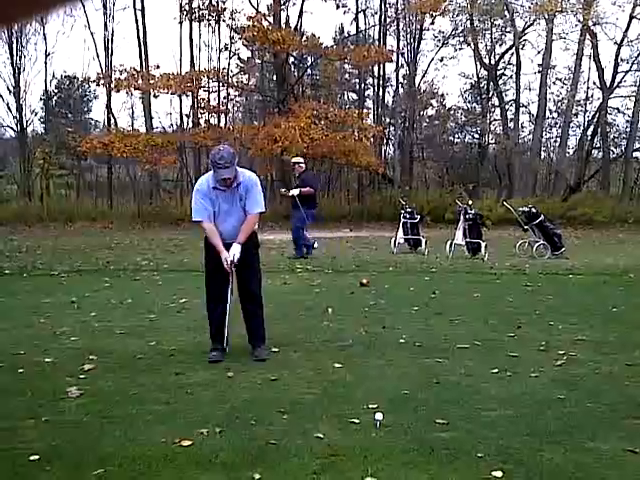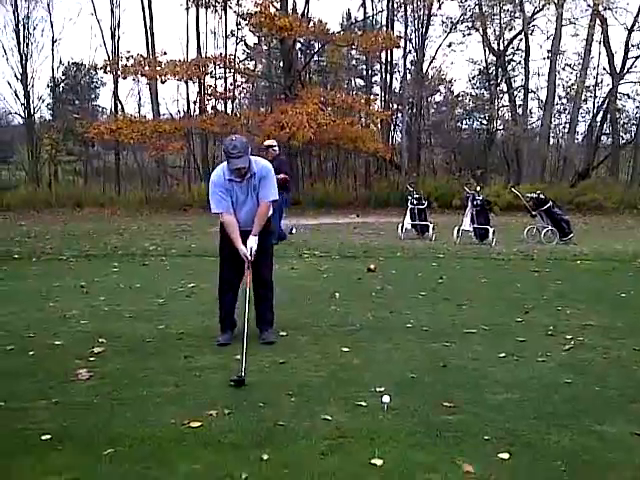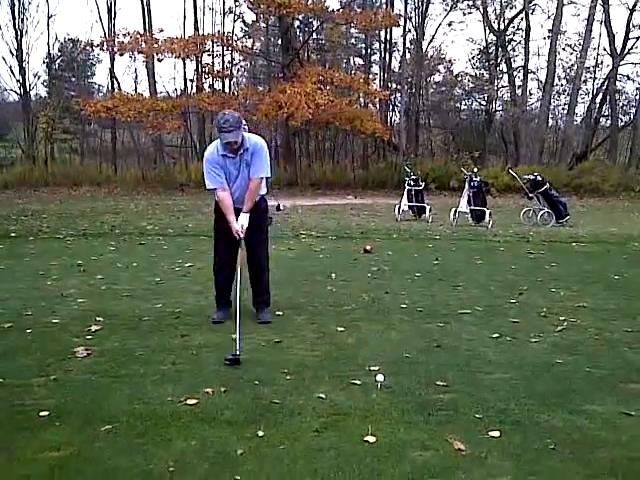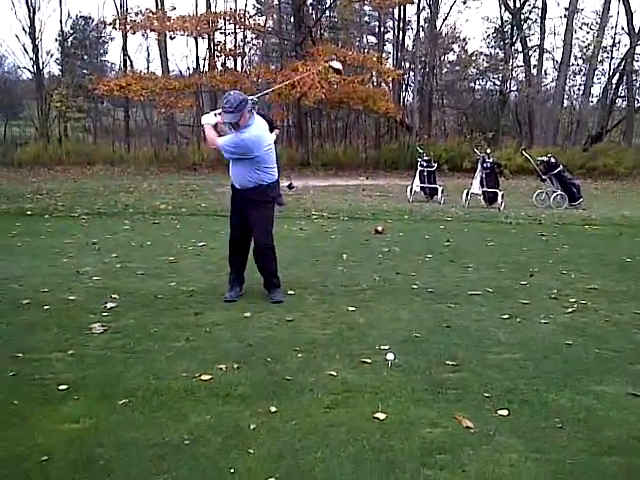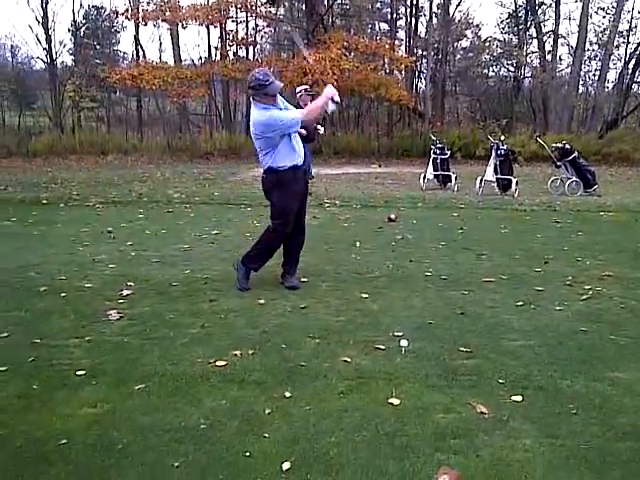
dt=0.7s
person 1, frame 1
left shoulder: (250, 180)
right shoulder: (202, 186)
left elbow: (253, 216)
right elbow: (206, 222)
left wrist: (237, 245)
right wrist: (222, 251)
left hip: (246, 242)
right hip: (216, 245)
left knee: (252, 293)
right knee: (216, 296)
left ankle: (258, 342)
right ankle: (218, 344)
person 1, frame 2
left shoulder: (264, 168)
right shoulder: (218, 177)
left elbow: (265, 204)
right elbow: (226, 215)
left wrist: (254, 236)
right wrist: (239, 245)
left hip: (261, 229)
right hip: (231, 231)
left knee: (263, 279)
right knee: (228, 280)
left ankle: (266, 326)
right ankle: (227, 327)
person 1, frame 3
left shoulder: (258, 145)
right shoulder: (211, 153)
left elbow: (255, 183)
right elbow: (222, 191)
left wrist: (245, 214)
right wrist: (232, 221)
left hip: (255, 208)
right hip: (226, 210)
left knee: (259, 259)
right knee: (222, 260)
left ankle: (262, 305)
right ankle: (222, 305)
person 1, frame 4
left shoulder: (250, 137)
right shoulder: (244, 123)
left elbow: (215, 144)
right elbow: (227, 140)
left wrist: (208, 125)
right wrist: (219, 123)
left hip: (262, 194)
right hip: (240, 190)
left knee: (263, 242)
right knee: (237, 239)
left ankle: (273, 285)
right ankle: (236, 283)
person 1, frame 5
left shoulder: (275, 102)
right shoulder: (263, 118)
left elbow: (299, 115)
right elbow: (304, 118)
left wrist: (323, 102)
right wrist: (326, 95)
left hip: (295, 172)
right hip: (280, 178)
left knee: (297, 225)
right knee: (282, 226)
left ankle: (290, 271)
right ankle: (247, 265)
